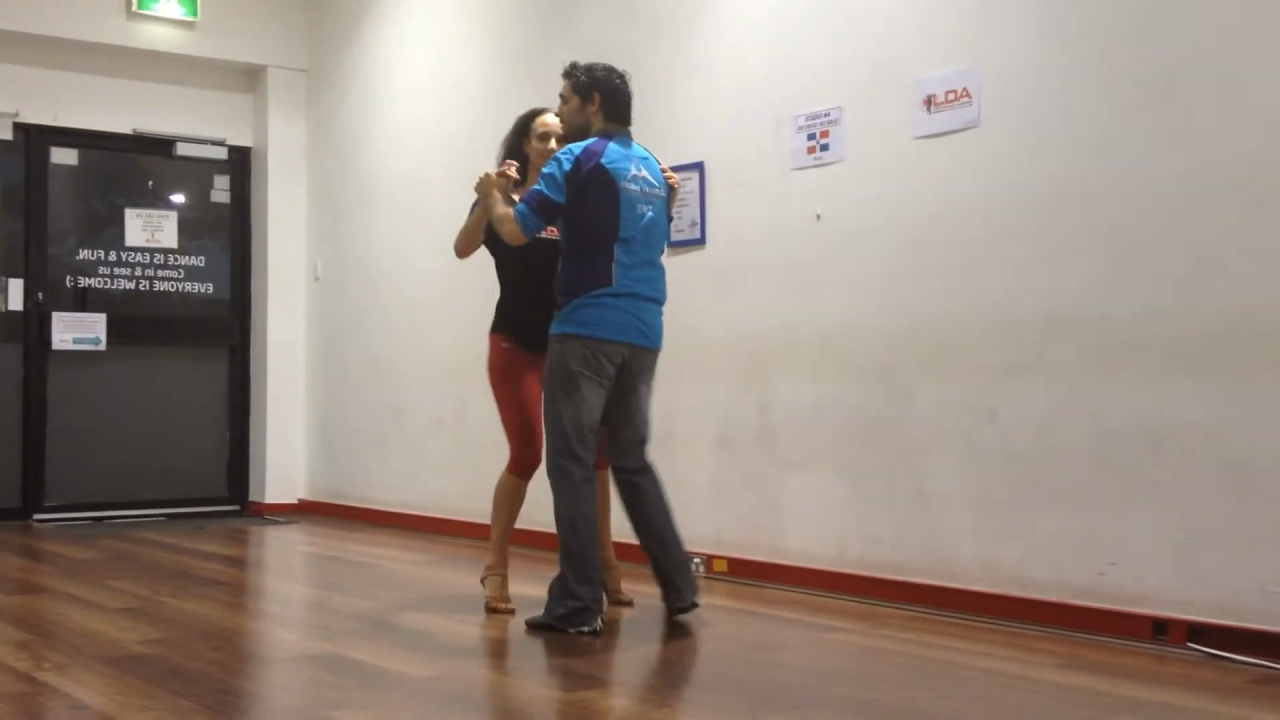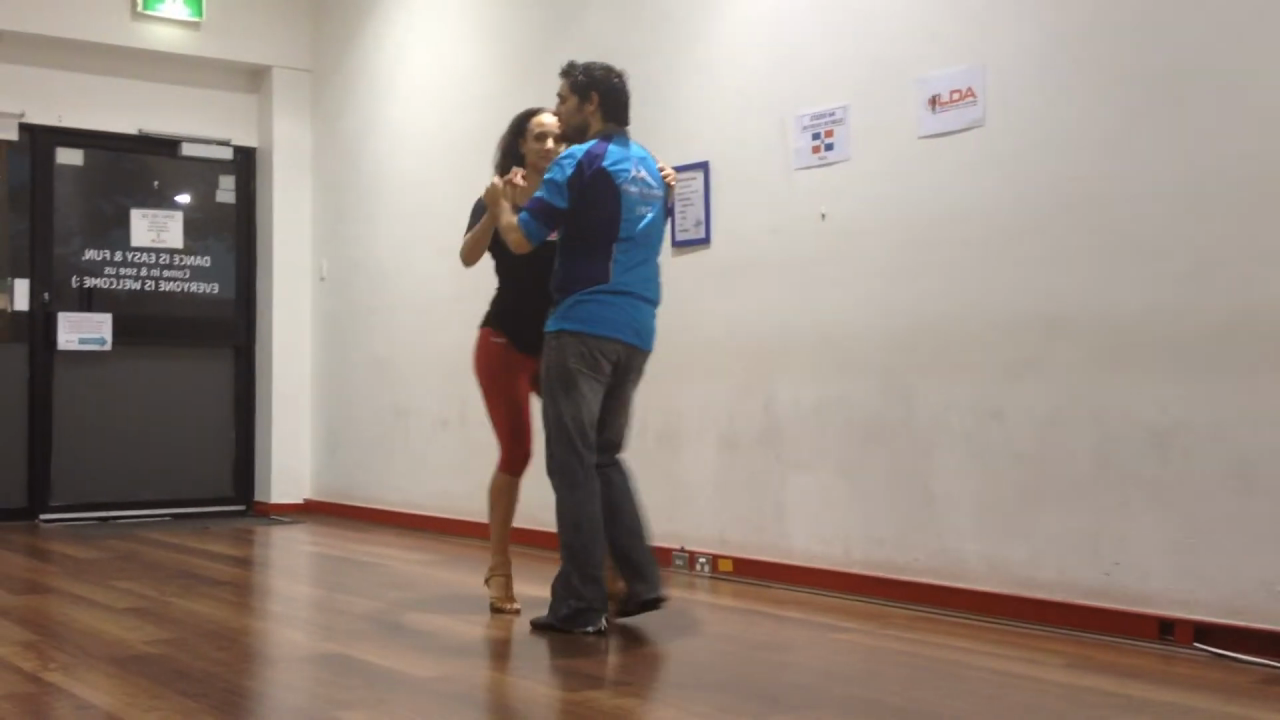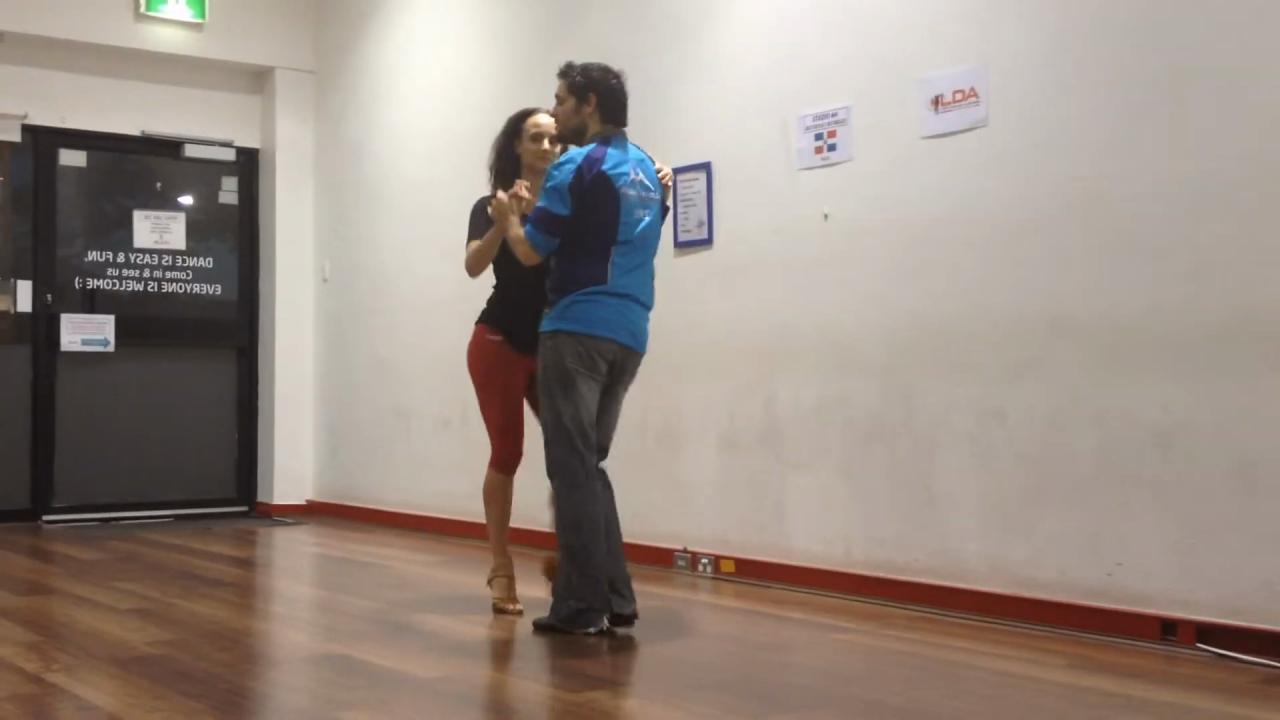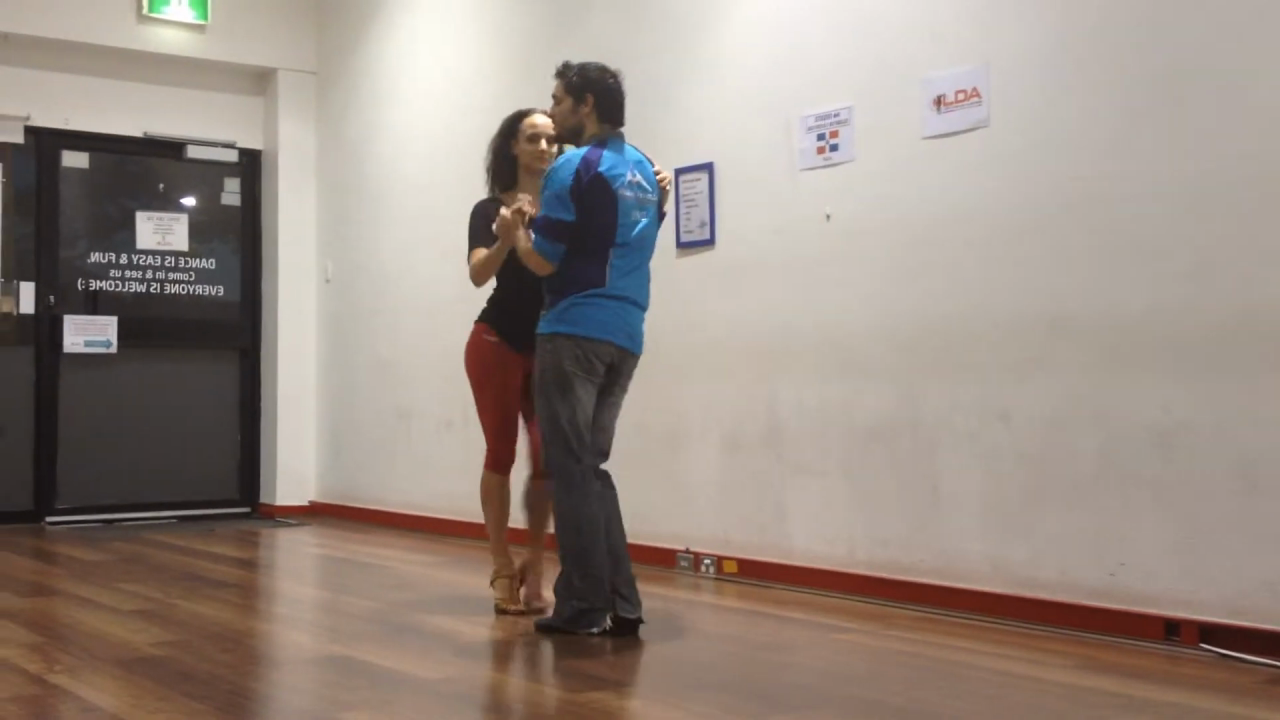
dt=0.1s
person 1, frame 1
left shoulder: (578, 159)
right shoulder: (650, 165)
left elbow: (517, 232)
left wrist: (492, 196)
left hip: (586, 329)
right hip: (643, 332)
left knee: (572, 465)
right knee: (629, 459)
left ankle: (577, 605)
right ankle: (676, 580)
person 1, frame 2
left shoulder: (579, 161)
right shoulder: (649, 166)
left elbow: (521, 239)
left wrist: (500, 203)
left hip: (582, 327)
right hip: (635, 331)
left knee: (573, 466)
right knee: (604, 459)
left ankle: (580, 605)
right ankle: (640, 580)
person 1, frame 3
left shoulder: (577, 165)
right shoulder: (648, 169)
left elbow: (532, 252)
left wrist: (511, 218)
left hip: (577, 328)
right hip: (628, 333)
left knee: (571, 468)
right knee: (588, 464)
left ankle: (581, 607)
right ankle: (614, 597)
person 1, frame 4
left shoulder: (575, 167)
right shoulder: (647, 170)
left elbow: (543, 261)
left wrist: (516, 230)
left hip: (574, 330)
right hip: (624, 334)
left knee: (571, 469)
right knee: (590, 466)
left ankle: (583, 607)
right ankle: (619, 601)
person 2, frame 1
right shoulder: (502, 204)
right elbow: (463, 250)
right hip: (515, 347)
left knee: (594, 450)
right knee: (527, 456)
left ankle: (606, 566)
right ankle: (495, 570)
person 2, frame 2
right shoulder: (497, 205)
right elbow: (468, 256)
right hip: (504, 344)
right knee: (516, 454)
left ankle: (604, 564)
right ankle: (499, 569)
person 2, frame 3
right shoulder: (491, 206)
right elbow: (473, 266)
right wrist: (503, 224)
right hip: (498, 344)
right knee: (507, 453)
right ankle: (501, 569)
person 2, frame 4
right shoulder: (491, 210)
right elbow: (478, 273)
right wrist: (509, 237)
right hip: (496, 344)
left knee: (549, 458)
right knee: (501, 454)
left ankle: (533, 565)
right ankle: (502, 569)
